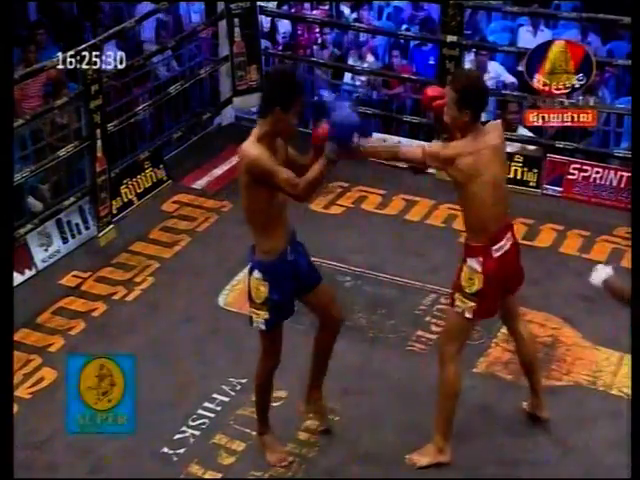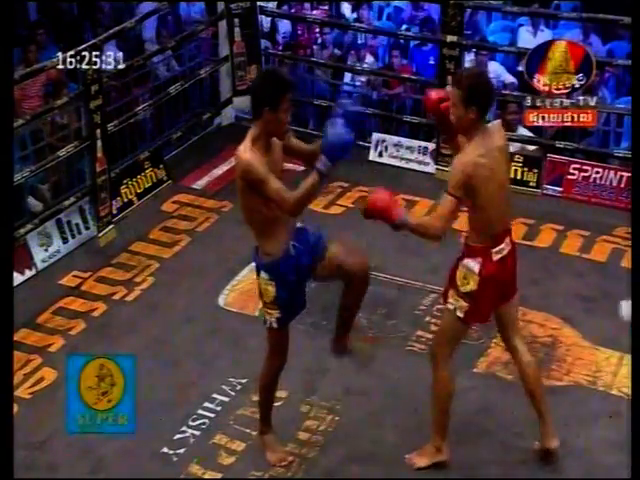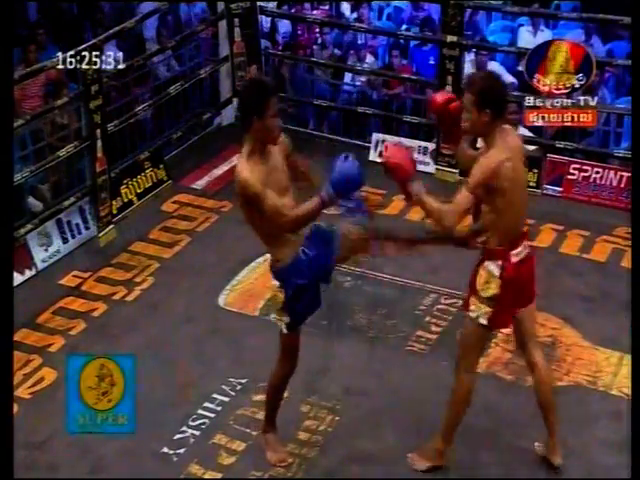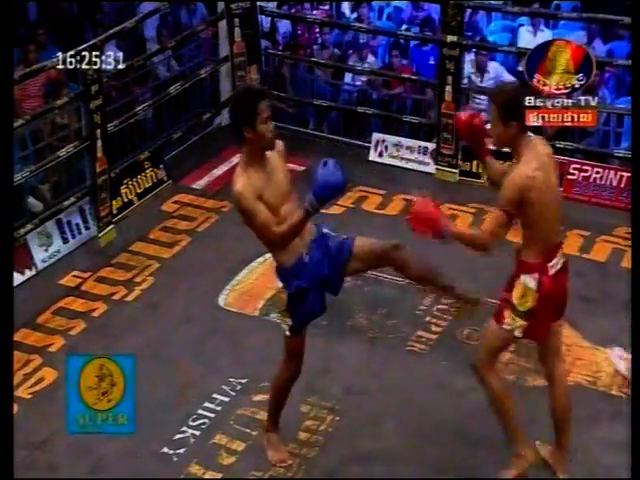
dt=0.2s
person 1, frame 1
left shoulder: (453, 152)
right shoulder: (495, 133)
left elbow: (397, 153)
right wrist: (447, 119)
left hip: (481, 260)
right hip: (508, 246)
left knee: (449, 352)
right knee: (514, 322)
left ankle: (440, 445)
right ankle: (538, 403)
person 1, frame 2
left shoulder: (467, 162)
right shoulder: (498, 136)
left elbow: (436, 227)
left wrist: (395, 214)
right wrist: (449, 132)
left hip: (478, 263)
right hip: (504, 252)
left knee: (441, 355)
right knee: (516, 343)
left ankle: (437, 446)
right ankle: (548, 433)
person 1, frame 3
left shoulder: (496, 161)
right shoulder: (509, 137)
left elbow: (450, 219)
right elbow: (479, 163)
left wrist: (411, 185)
right wrist: (454, 128)
left hip: (503, 267)
right hip: (521, 256)
left knee: (465, 363)
right knee: (532, 351)
left ankle: (440, 449)
right ankle: (553, 446)
person 1, frame 4
left shoulder: (521, 176)
right shoulder: (539, 146)
left elbow: (484, 239)
right elbow: (500, 176)
left wrist: (439, 225)
right wrist: (478, 148)
left hip: (532, 279)
right hip: (555, 268)
left knee: (484, 363)
right knee: (553, 366)
person 2, frame 1
left shoulder: (277, 141)
right shoulder: (252, 154)
left elbow: (302, 168)
right elbow: (302, 189)
left wrist: (323, 137)
left hip: (293, 249)
right hip: (269, 263)
left knee: (333, 319)
right knee: (271, 355)
left ankle: (313, 396)
right ankle: (264, 432)
person 2, frame 2
left shoulder: (275, 138)
right shoulder: (248, 158)
left elbow: (307, 153)
right elbow: (280, 204)
left wrist: (333, 139)
right wrist: (326, 161)
left hip: (297, 239)
right hip: (276, 260)
left knee: (358, 270)
right knee: (277, 354)
left ankle: (341, 340)
right ankle: (265, 431)
person 2, frame 3
left shoulder: (279, 144)
right shoulder: (243, 176)
left elbow: (305, 174)
right elbow: (285, 221)
left wrist: (347, 199)
right wrist: (330, 192)
left hip: (315, 239)
right hip: (291, 265)
left knee: (374, 233)
right knee: (288, 357)
left ankle: (448, 237)
right ankle: (268, 430)
person 2, frame 4
left shoulder: (276, 152)
right shoulder: (242, 187)
right elbow: (276, 236)
left wrist: (314, 202)
right wrist: (310, 204)
left hip: (322, 243)
right hip: (298, 269)
left knee: (393, 251)
right knee: (293, 360)
left ankle: (456, 296)
right ankle: (271, 431)
